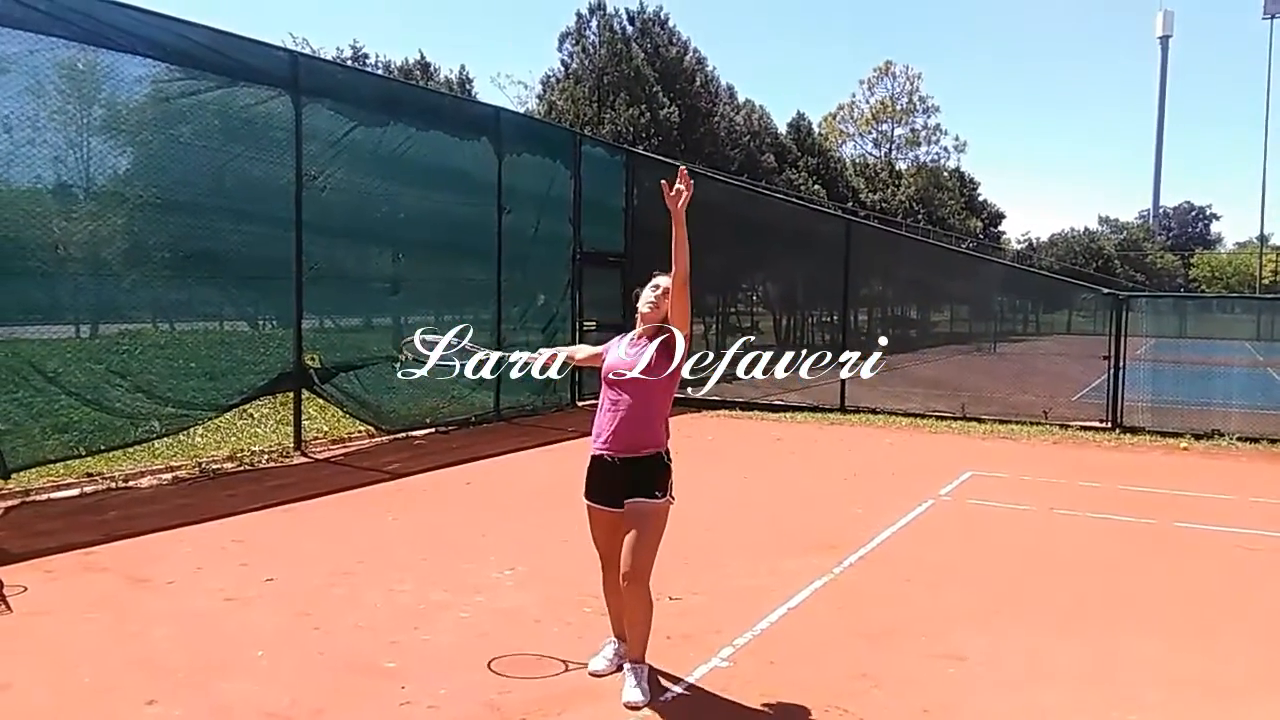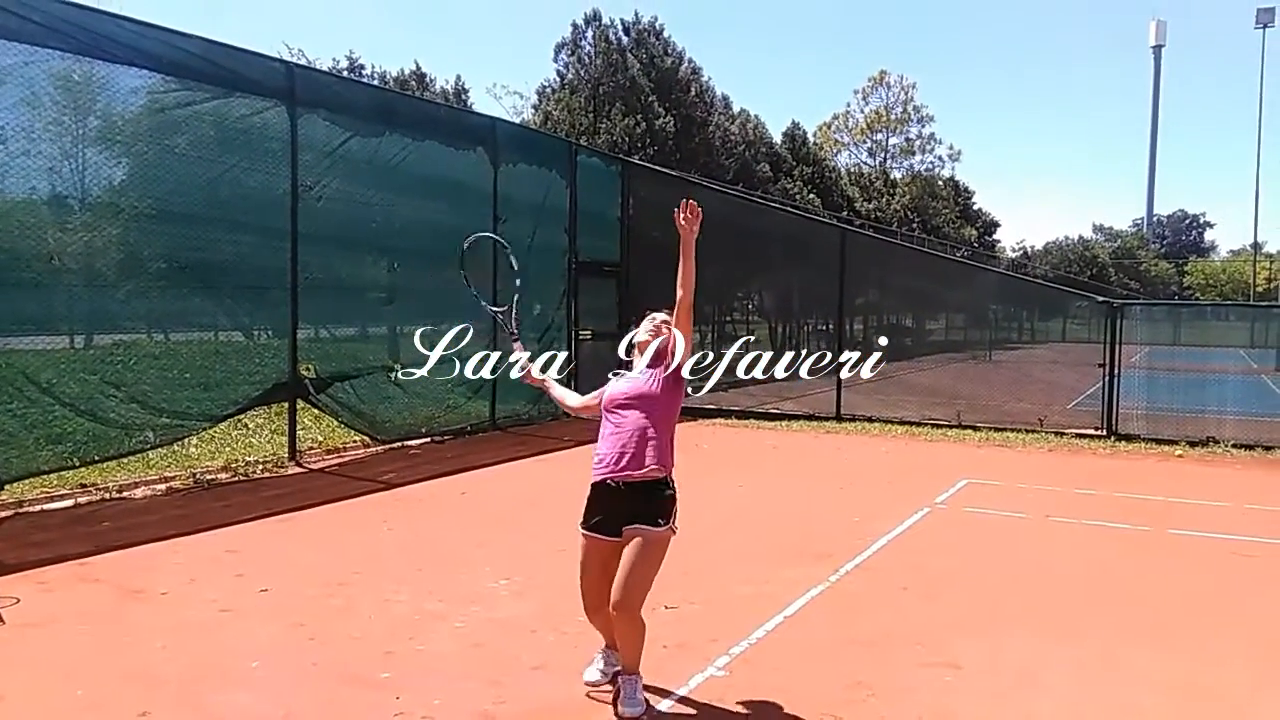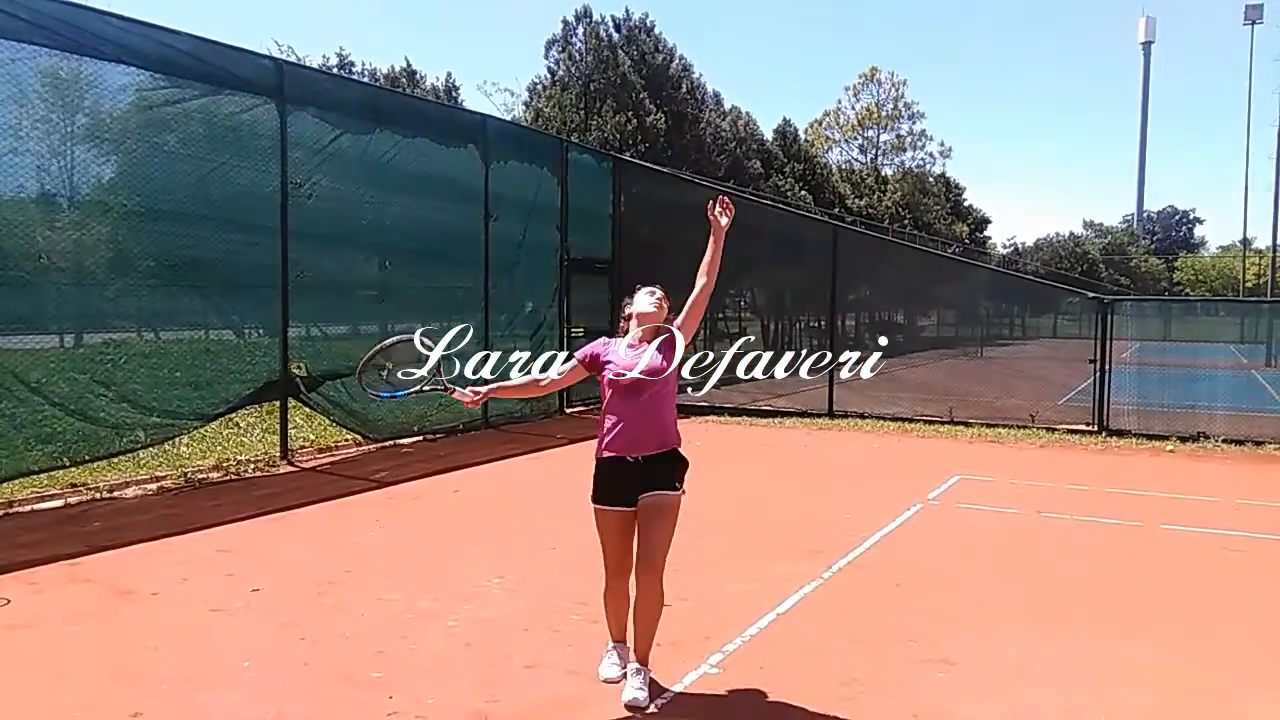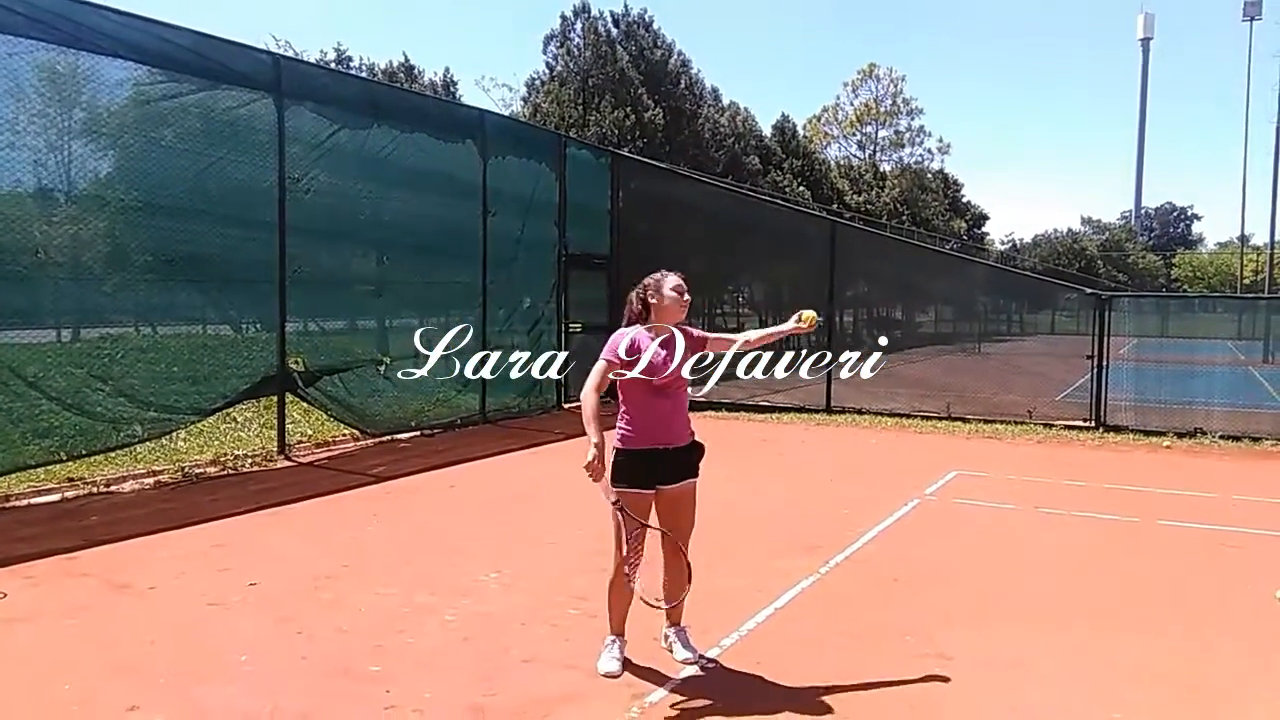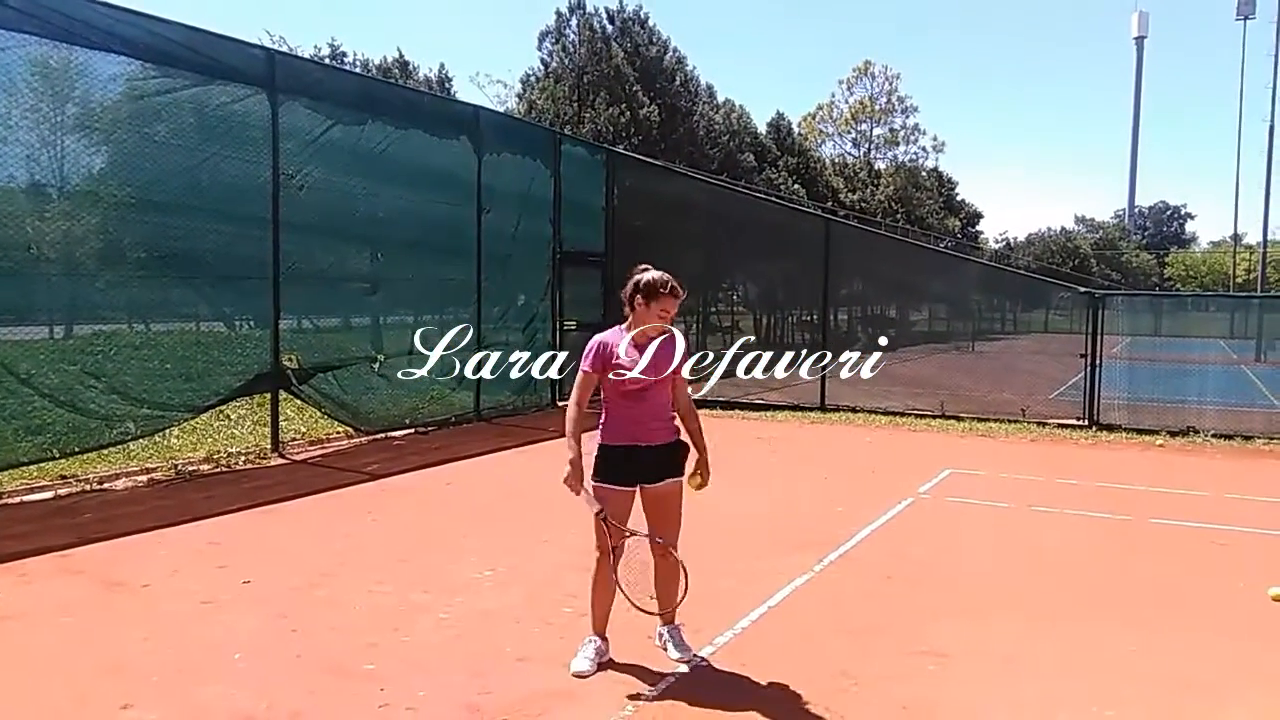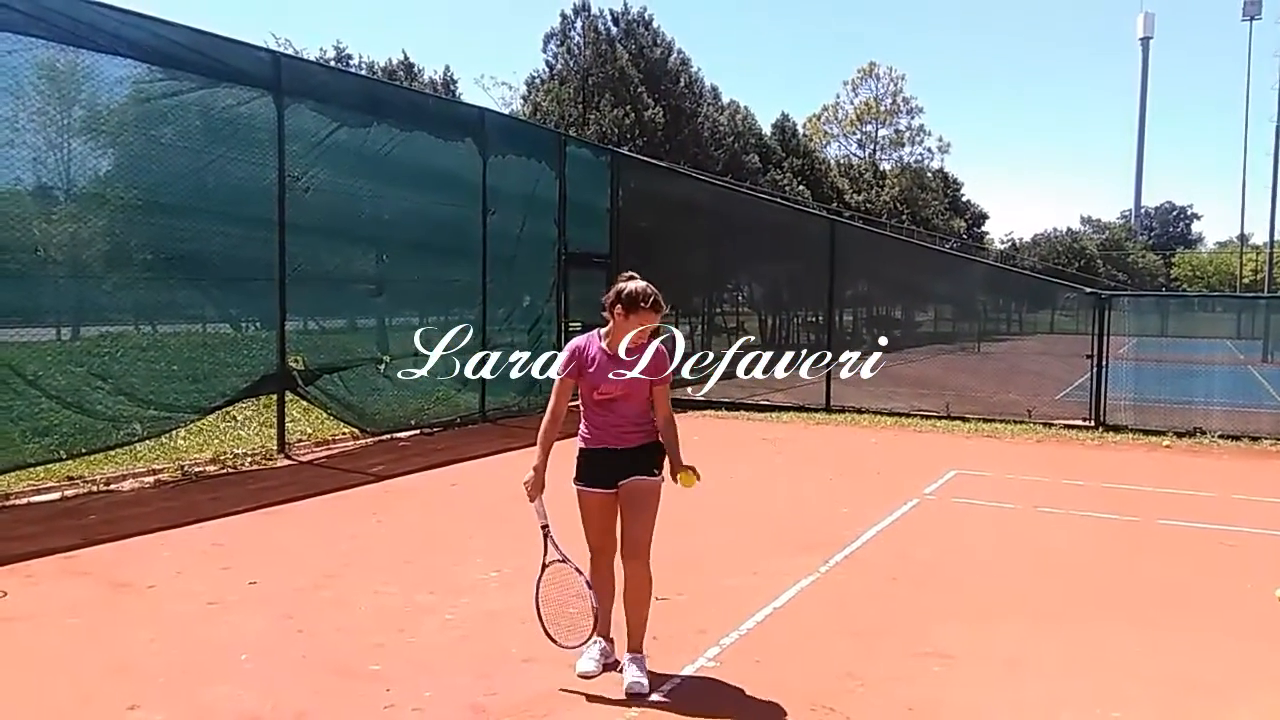
dt=0.4s
person 1, frame 1
left shoulder: (672, 344)
right shoulder: (618, 345)
left elbow: (682, 279)
right elbow: (588, 354)
left wrist: (677, 217)
right wrist: (556, 353)
left hip: (647, 470)
right hip: (602, 467)
left knee: (634, 576)
right knee: (611, 569)
left ankle: (636, 666)
right ankle: (618, 642)
person 1, frame 2
left shoulder: (670, 369)
right shoulder: (616, 383)
left elbow: (684, 302)
right elbow: (578, 403)
left wrist: (687, 241)
right wrist: (542, 379)
left hip: (650, 498)
right hip: (603, 497)
left knee: (623, 606)
right knee: (595, 607)
left ankle: (630, 677)
right ankle: (611, 651)
person 1, frame 3
left shoulder: (672, 343)
right shoulder: (603, 350)
left elbow: (703, 289)
right elbow: (546, 383)
left wrist: (717, 234)
right wrist: (487, 390)
left hip: (661, 468)
right hip: (612, 470)
left knee: (649, 574)
right knee: (616, 576)
left ankle: (640, 666)
right ankle: (617, 645)
person 1, frame 4
left shoulder: (686, 339)
right shoulder: (626, 339)
left elbow: (740, 341)
right elbow: (591, 391)
left wrist: (787, 327)
right wrist: (595, 442)
left hip: (679, 455)
right hip: (634, 459)
left knee: (677, 553)
right knee: (625, 559)
left ankle: (675, 630)
right ankle: (614, 641)
person 1, frame 5
left shoulder: (671, 346)
right shoulder: (604, 344)
left elbow: (683, 403)
right elbow: (577, 405)
left wrist: (701, 451)
right wrist: (573, 459)
left hip: (663, 453)
right hip: (615, 455)
left knee: (666, 551)
right knee: (607, 553)
left ankle: (669, 628)
right ankle: (597, 639)
person 1, frame 6
left shoulder: (656, 355)
right shoulder: (581, 349)
left elbow: (664, 415)
right elbow: (555, 412)
left wrist: (676, 458)
right wrist: (538, 466)
left hip: (641, 457)
right hip: (594, 458)
left knee: (636, 557)
right knee: (600, 556)
left ankle: (635, 654)
right ankle: (602, 641)
